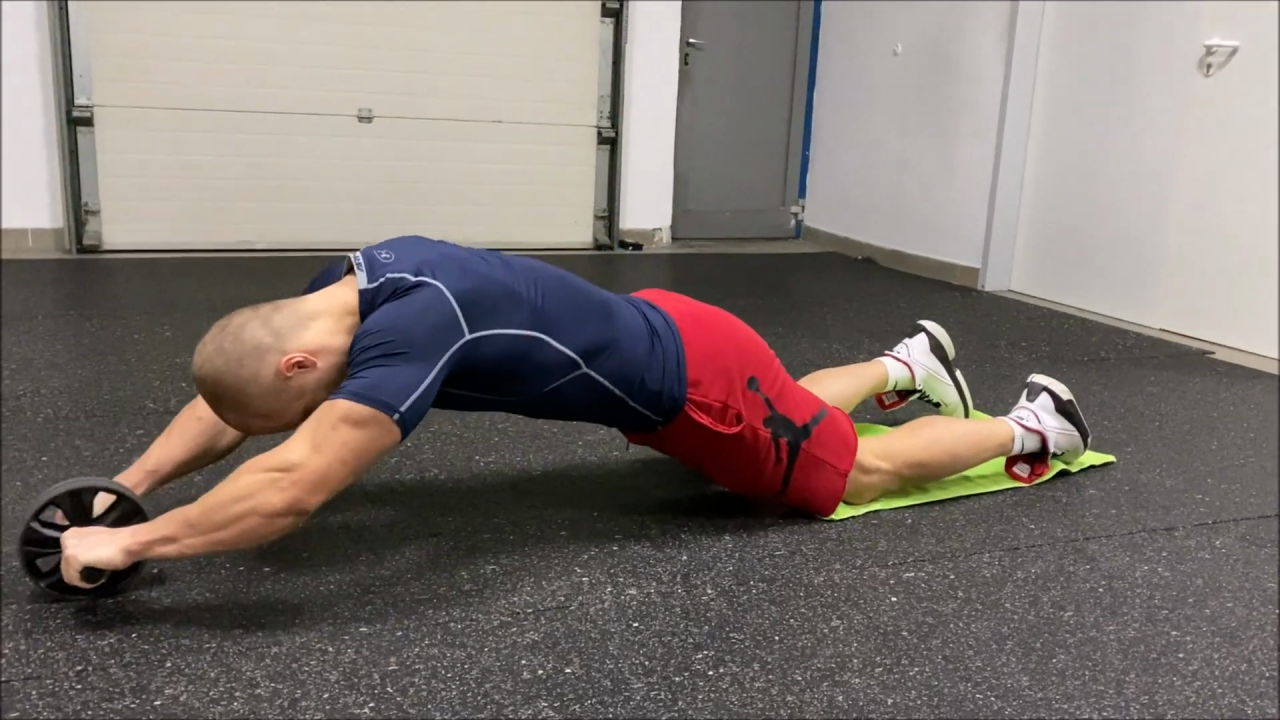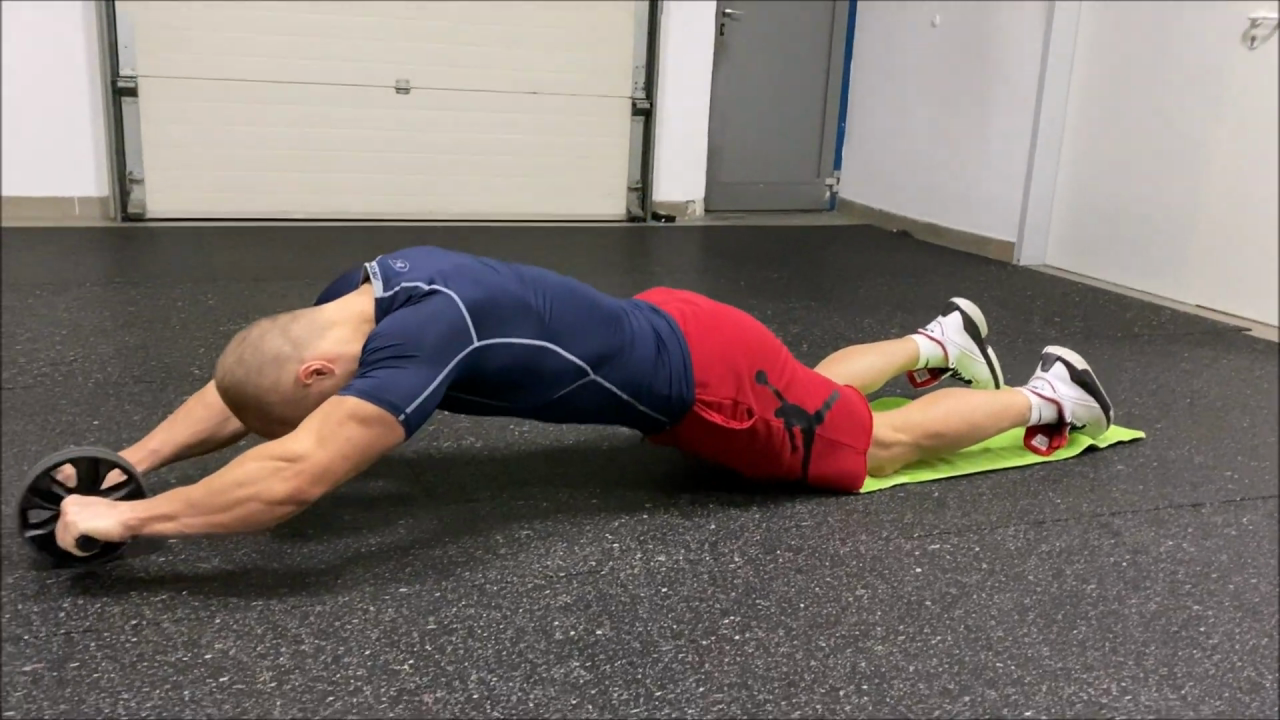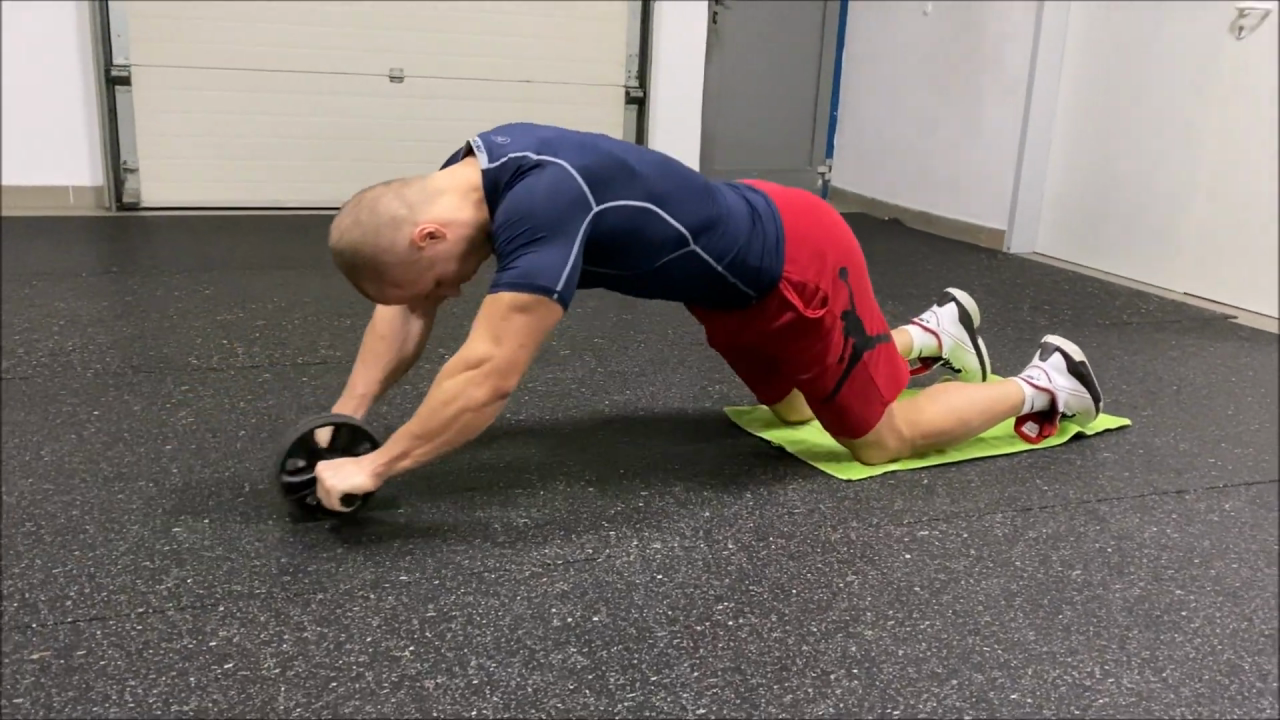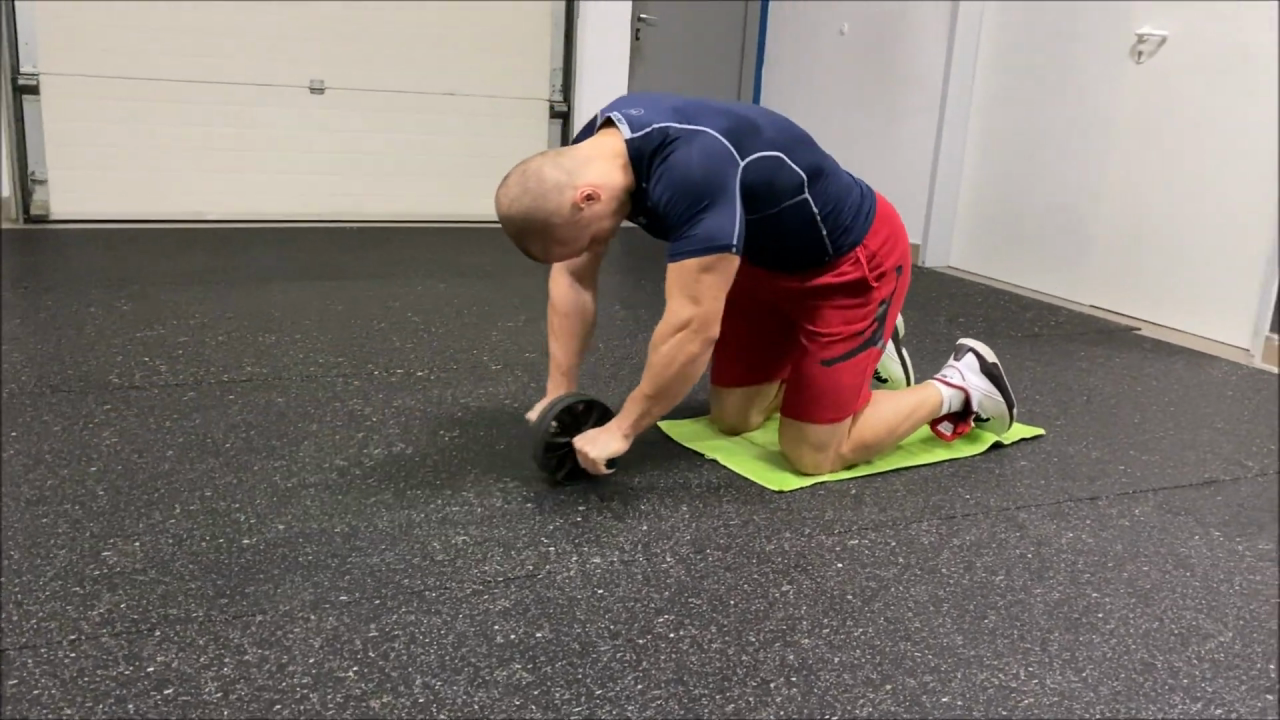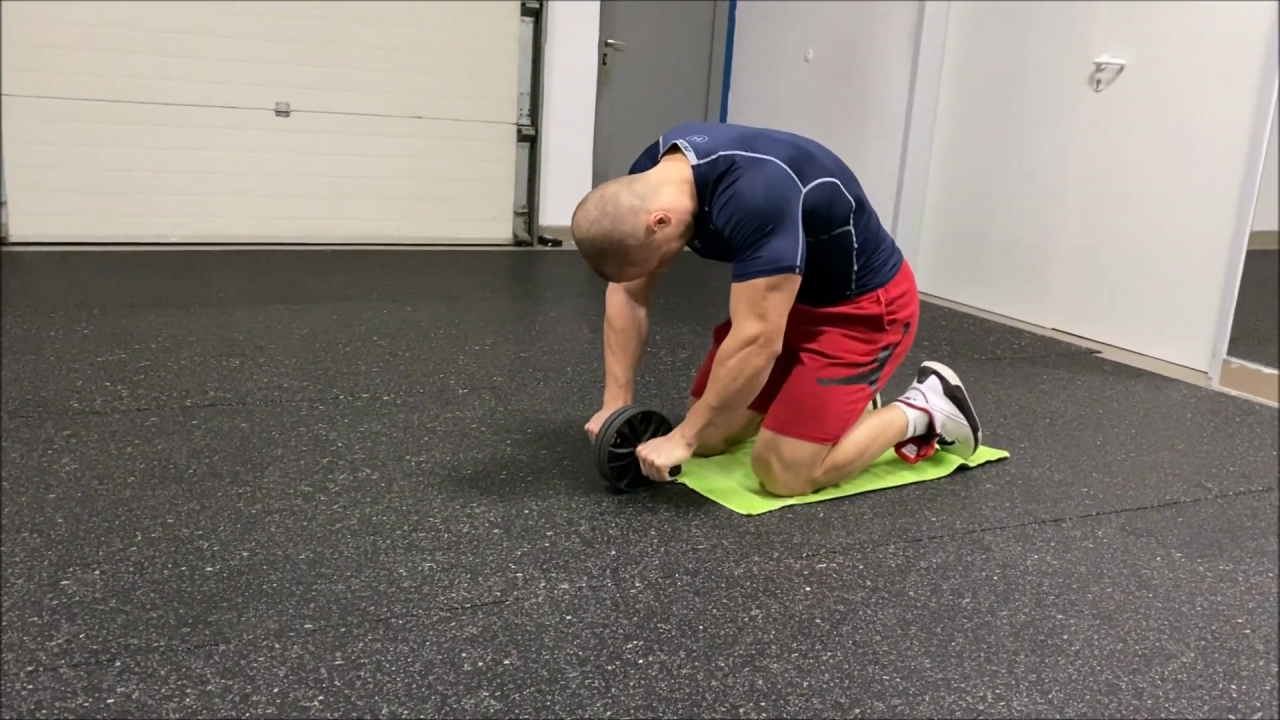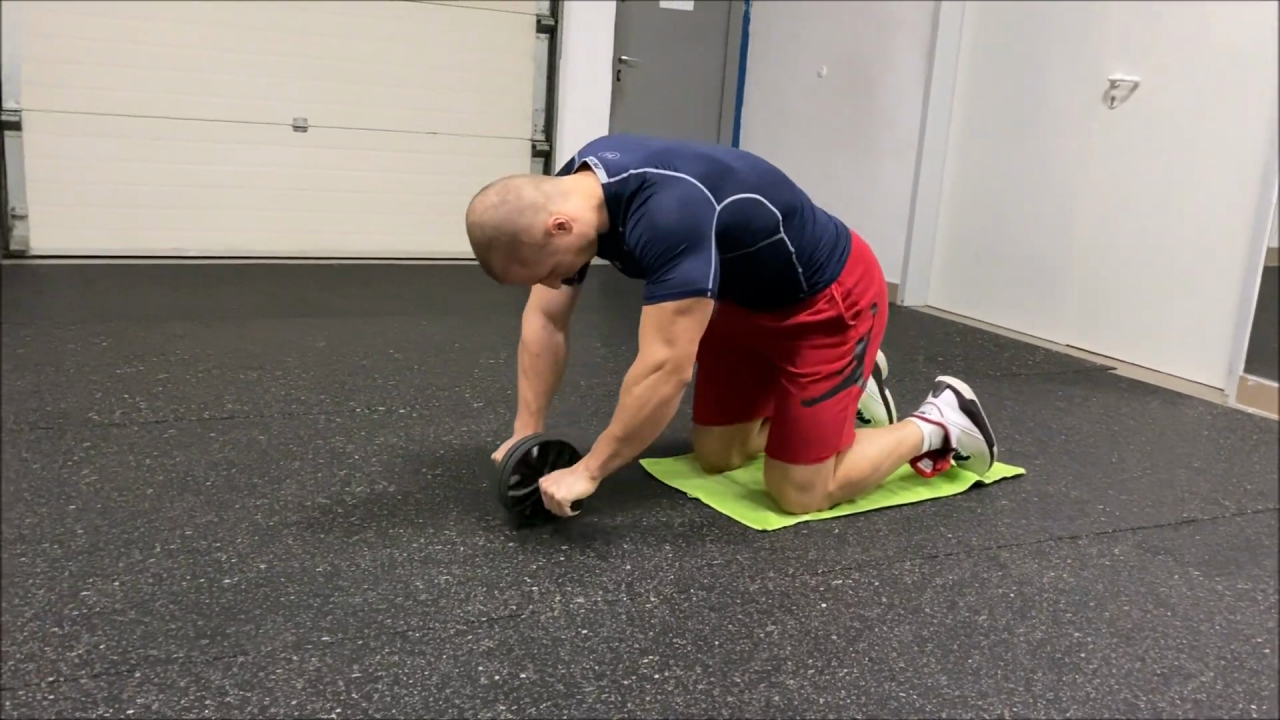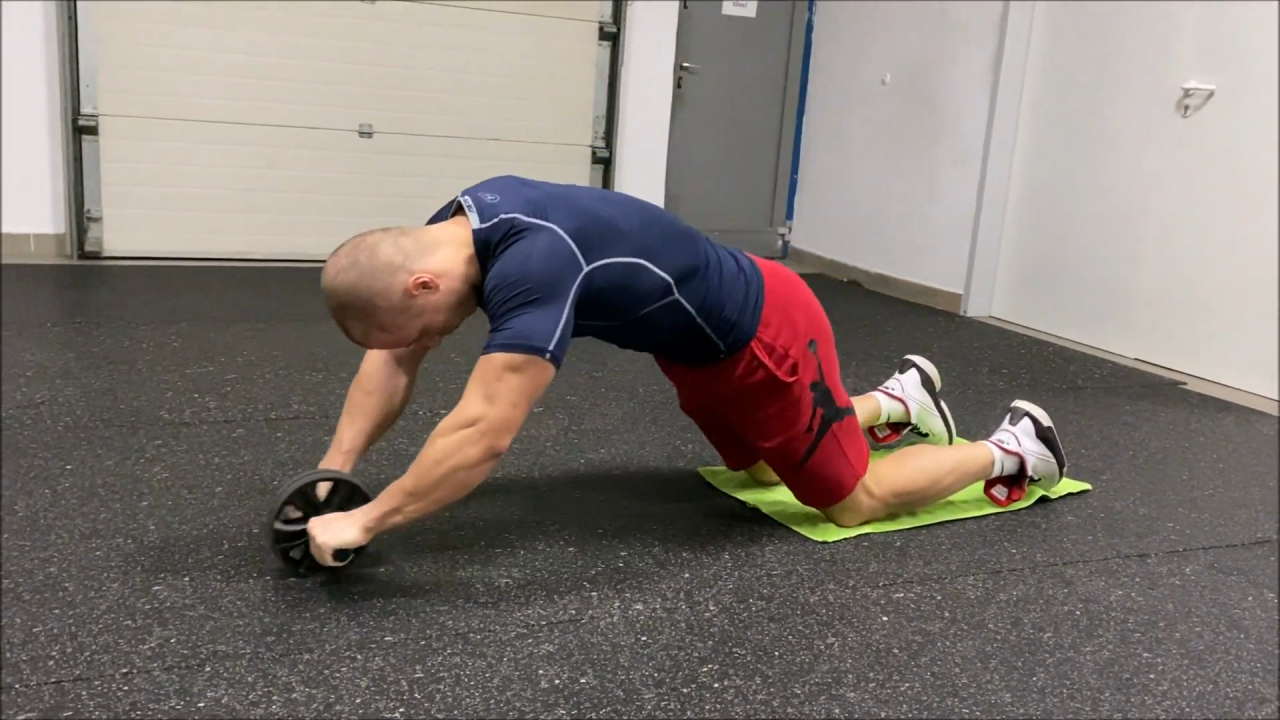
dt=0.7s
person 1, frame 1
left shoulder: (410, 323)
right shoulder: (349, 289)
left elbow: (297, 485)
right elbow: (226, 401)
left wrist: (132, 542)
right wrist: (127, 484)
left hip: (691, 376)
right hip: (651, 339)
left knee: (857, 473)
right knee: (797, 419)
left ankle: (1029, 424)
right ankle: (907, 363)
person 1, frame 2
left shoulder: (419, 335)
right shoulder: (365, 288)
left elbow: (292, 475)
right elbow: (241, 390)
left wrist: (127, 517)
right wrist: (130, 459)
left hip: (700, 377)
right hip: (666, 330)
left knee: (875, 444)
right knee: (817, 396)
left ankle: (1047, 395)
right ankle: (939, 340)
person 1, frame 3
left shoulder: (537, 203)
right shoulder: (466, 175)
left elbow: (488, 376)
right elbow: (407, 312)
left wrist: (374, 470)
right wrist: (349, 415)
left hip: (798, 265)
right hip: (745, 257)
left knee: (877, 438)
right knee: (795, 409)
left ankle: (1043, 386)
right ankle: (933, 331)
person 1, frame 4
left shoulder: (692, 169)
right shoulder: (589, 155)
left elbow: (693, 328)
right elbow: (572, 279)
left wrist: (620, 431)
right wrist: (558, 392)
left hip: (855, 257)
right hip: (776, 256)
left knee: (812, 454)
right knee: (732, 418)
left ankle: (957, 388)
right ankle: (865, 348)
person 1, frame 5
left shoulder: (755, 196)
right shoulder: (650, 178)
left elbow: (758, 340)
right elbow: (626, 295)
left wrist: (681, 438)
right wrist: (616, 403)
left hip: (865, 304)
right hip: (785, 296)
left knee: (782, 472)
right knee: (707, 439)
left ankle: (920, 410)
right ankle: (838, 389)
person 1, frame 6
left shoulder: (668, 214)
right shoulder: (568, 191)
left elbow: (667, 369)
right elbow: (544, 321)
left wrist: (588, 472)
right wrist: (526, 432)
left hip: (831, 299)
right hip: (750, 296)
left knee: (798, 493)
right knee: (715, 456)
left ankle: (936, 425)
right ankle: (849, 392)
person 1, frame 7
left shoulder: (531, 267)
right shoulder: (454, 232)
left elbow: (484, 432)
right elbow: (390, 360)
left wrist: (365, 520)
right wrist: (333, 468)
left hip: (764, 338)
right hip: (708, 338)
left knee: (852, 498)
right knee: (761, 468)
left ankle: (1010, 450)
right ankle: (898, 399)
